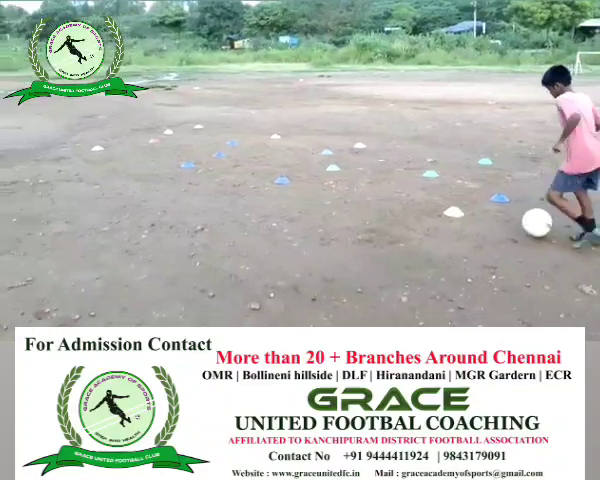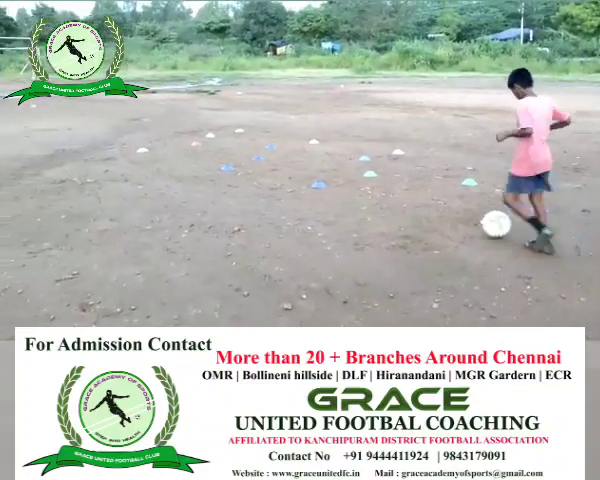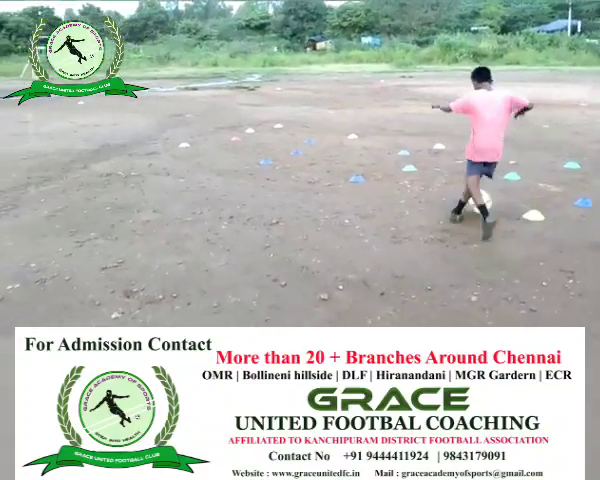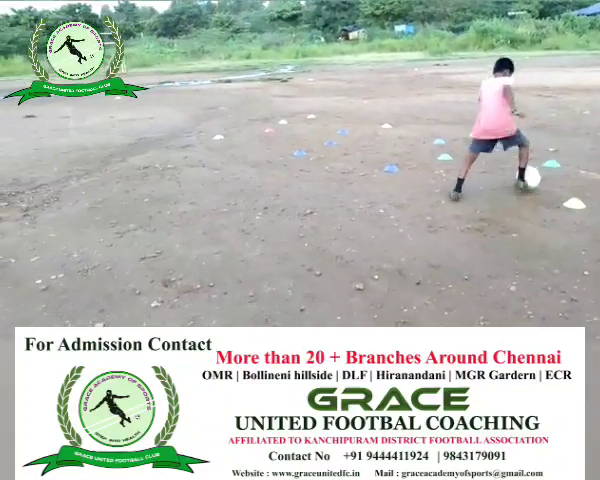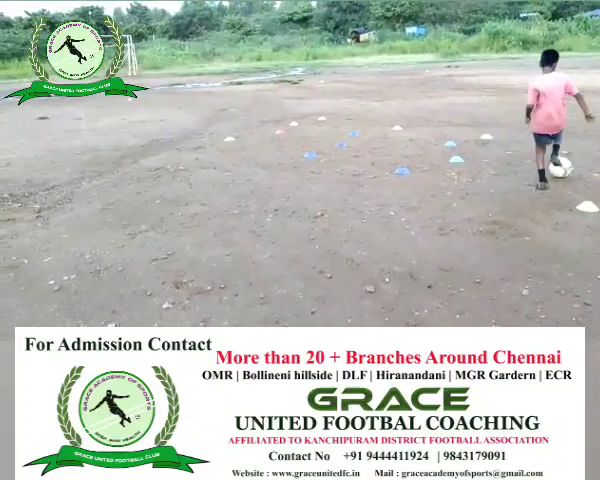
dt=0.5s
person 1, frame 1
left shoulder: (563, 100)
right shoulder: (584, 98)
left elbow: (575, 117)
left wrist: (561, 141)
left hip: (579, 159)
left knee: (553, 196)
right knee: (580, 192)
person 1, frame 2
left shoulder: (523, 105)
right shoulder: (547, 101)
left elbow: (527, 131)
right elbow: (566, 120)
left wrist: (507, 134)
left hip: (525, 164)
right hip: (544, 161)
left knee: (510, 198)
right knee: (536, 198)
left ankle: (542, 229)
right ankle: (544, 242)
person 1, frame 3
left shoulder: (471, 98)
right shoulder: (505, 96)
left elbow: (449, 108)
right elbow: (529, 105)
left wrist: (438, 106)
right wrist: (519, 112)
left hip: (477, 150)
right hip: (495, 150)
left knee: (472, 184)
right knee: (473, 181)
left ankle: (487, 217)
right ankle: (457, 212)
person 1, frame 4
left shoulder: (485, 83)
right shoulder: (506, 81)
right elbow: (507, 87)
right wrist: (513, 108)
left hip: (483, 129)
right hip: (504, 127)
left knee: (469, 159)
right knee: (524, 144)
left ankle: (456, 191)
right ankle: (521, 180)
person 1, frame 5
left shoulder: (535, 82)
right shoulder: (563, 78)
left elbow: (530, 106)
right elbow: (577, 94)
left wrist: (528, 116)
right wrist: (587, 112)
left hip: (540, 125)
right hip: (558, 123)
left knee: (540, 148)
right knee: (557, 138)
left ankle: (542, 180)
right ankle: (555, 154)
